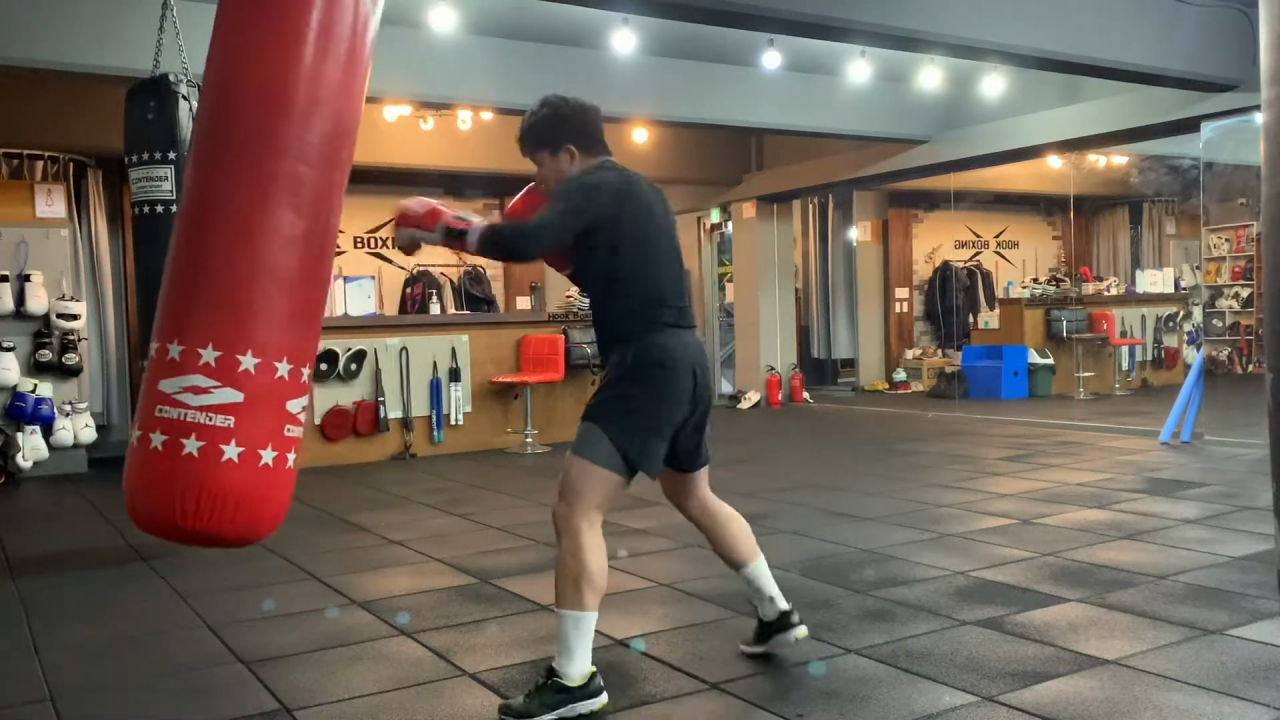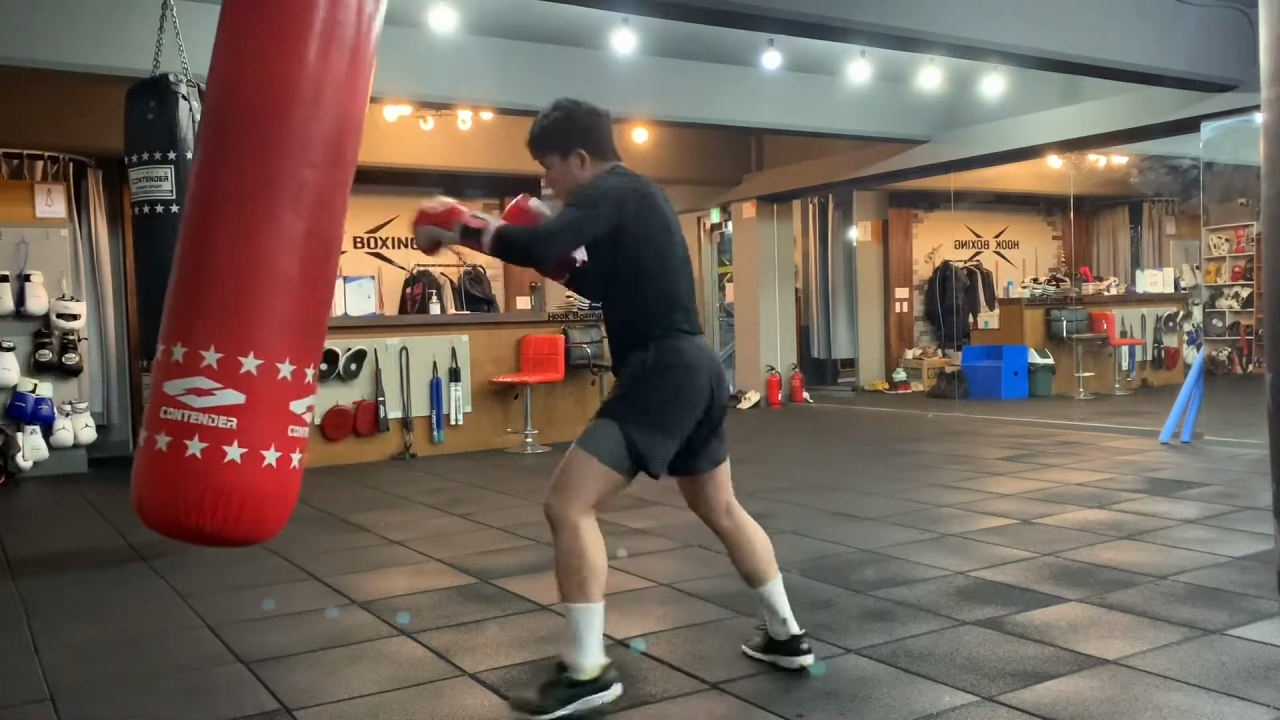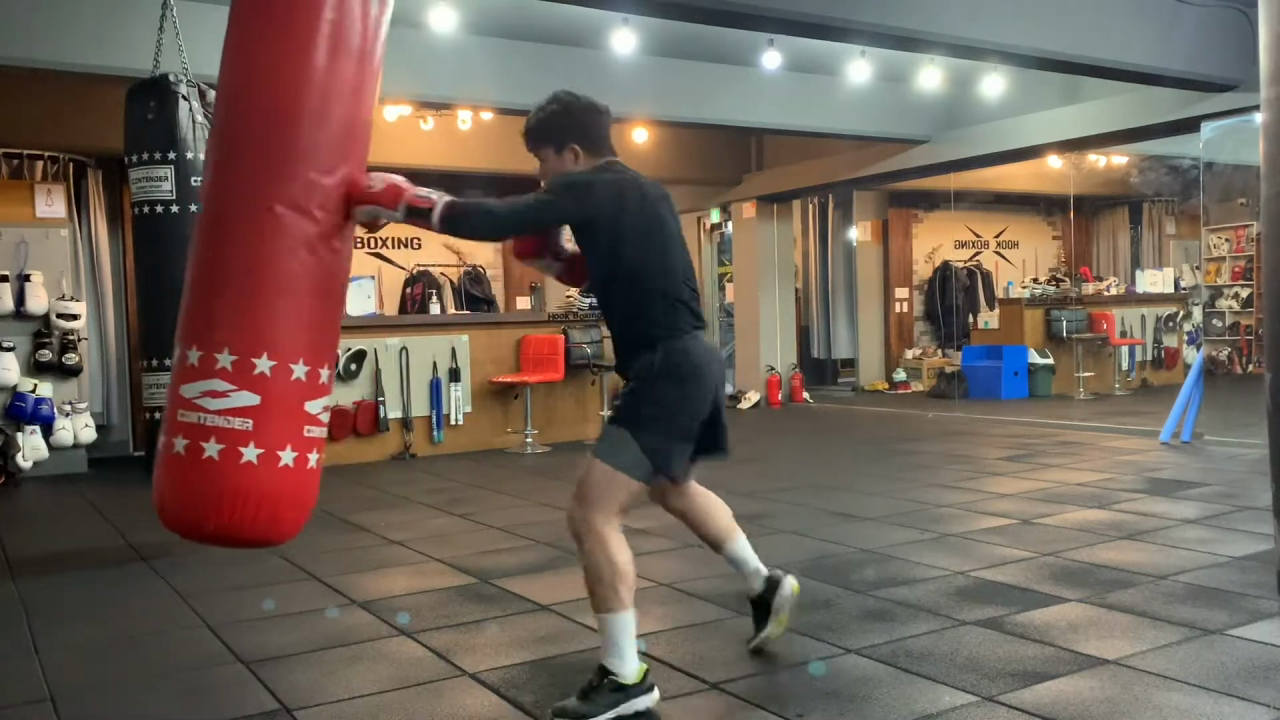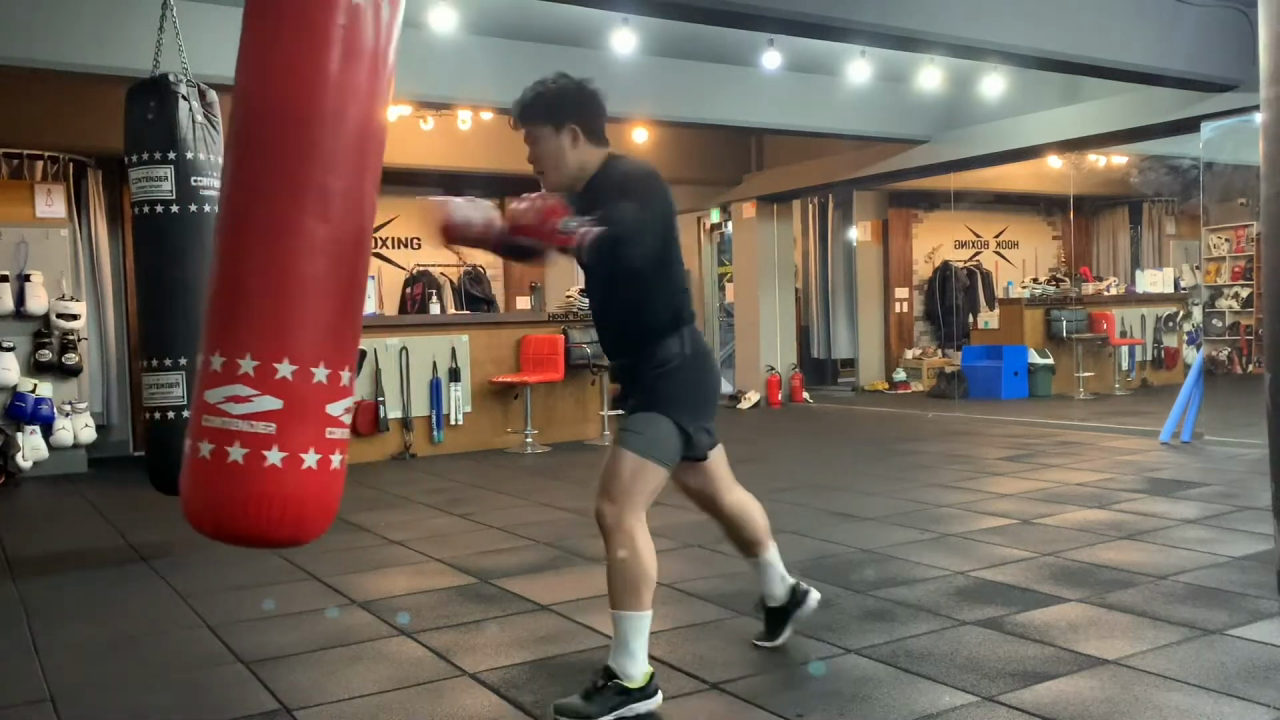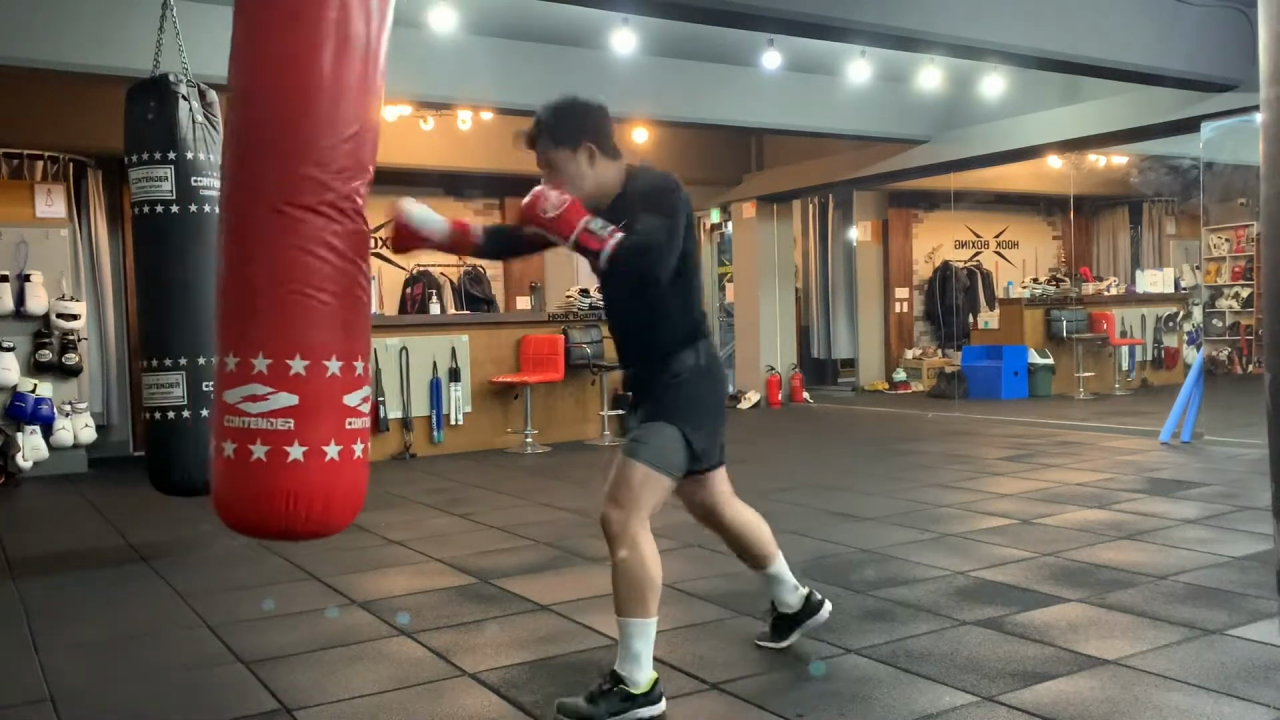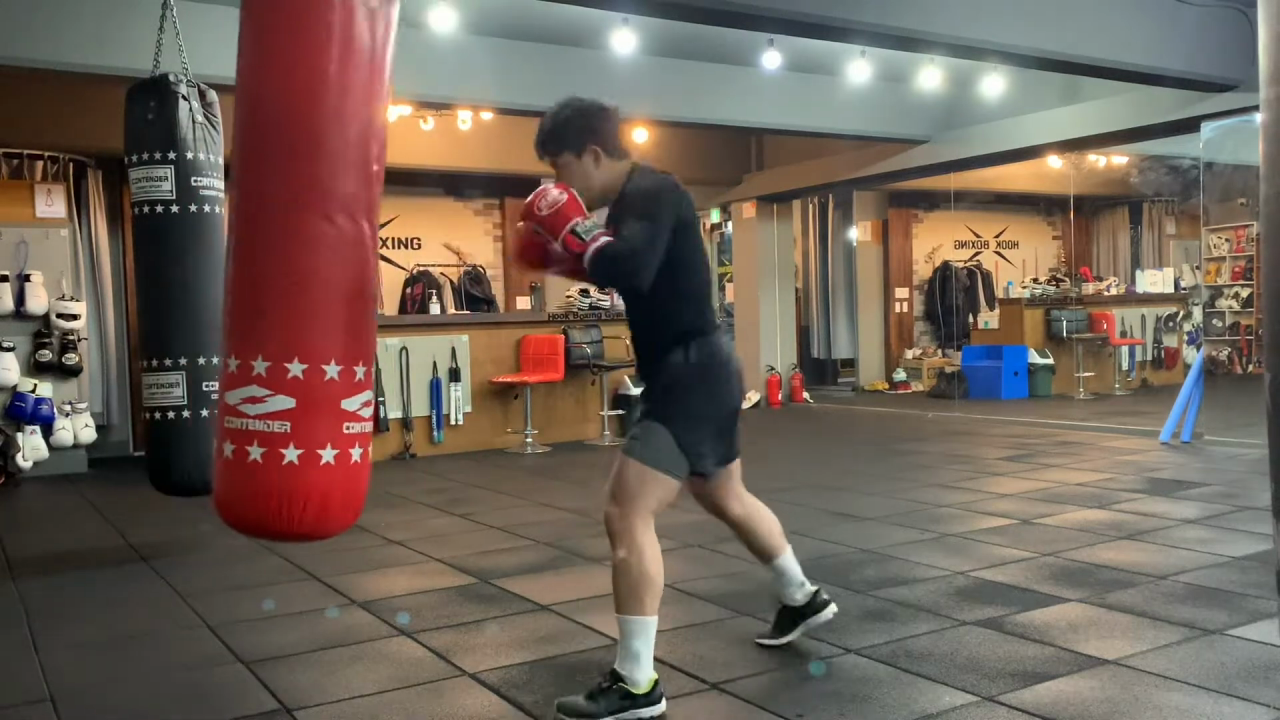
dt=0.1s
person 1, frame 1
left shoulder: (591, 188)
right shoulder: (638, 191)
left elbow: (524, 241)
left wrist: (441, 226)
right wrist: (562, 254)
left hip: (644, 369)
right hip: (683, 361)
left knee: (577, 511)
right knee: (694, 498)
right ankle: (776, 615)
person 1, frame 2
left shoulder: (608, 194)
right shoulder: (641, 196)
left elbow: (539, 246)
left wrist: (458, 225)
right wrist: (563, 264)
left hip: (660, 371)
right hip: (696, 367)
left knee: (567, 505)
right knee: (719, 507)
left ankle: (587, 670)
right ankle: (786, 634)
person 1, frame 3
left shoulder: (593, 191)
right shoulder: (642, 191)
left elbow: (517, 221)
left wrist: (403, 199)
right wrist: (557, 258)
left hip: (669, 373)
right hip: (692, 364)
left knee: (592, 515)
right knee: (676, 489)
right ankle: (763, 585)
person 1, frame 4
left shoulder: (633, 182)
right shoulder: (582, 194)
left elbow: (624, 258)
right elbow: (525, 240)
left wrist: (555, 227)
right wrist: (477, 225)
left hip: (669, 370)
right hip: (643, 369)
left knee: (618, 510)
right knee: (713, 488)
right ankle: (785, 595)
person 1, frame 5
left shoulder: (658, 192)
right shoulder: (595, 203)
left elbow: (650, 271)
right elbow: (512, 242)
left wrist: (578, 228)
right wrist: (442, 230)
left hip: (686, 376)
right hip: (659, 381)
left knee: (623, 518)
right knee: (715, 504)
right ankle: (797, 603)
person 1, frame 6
left shoulder: (644, 192)
right shoulder: (639, 199)
left elbow: (628, 273)
right elbow: (600, 261)
left wrist: (569, 229)
right wrist: (554, 245)
left hip: (689, 376)
right hip: (686, 370)
left knee: (626, 516)
right knee: (723, 498)
right ankle: (803, 599)
